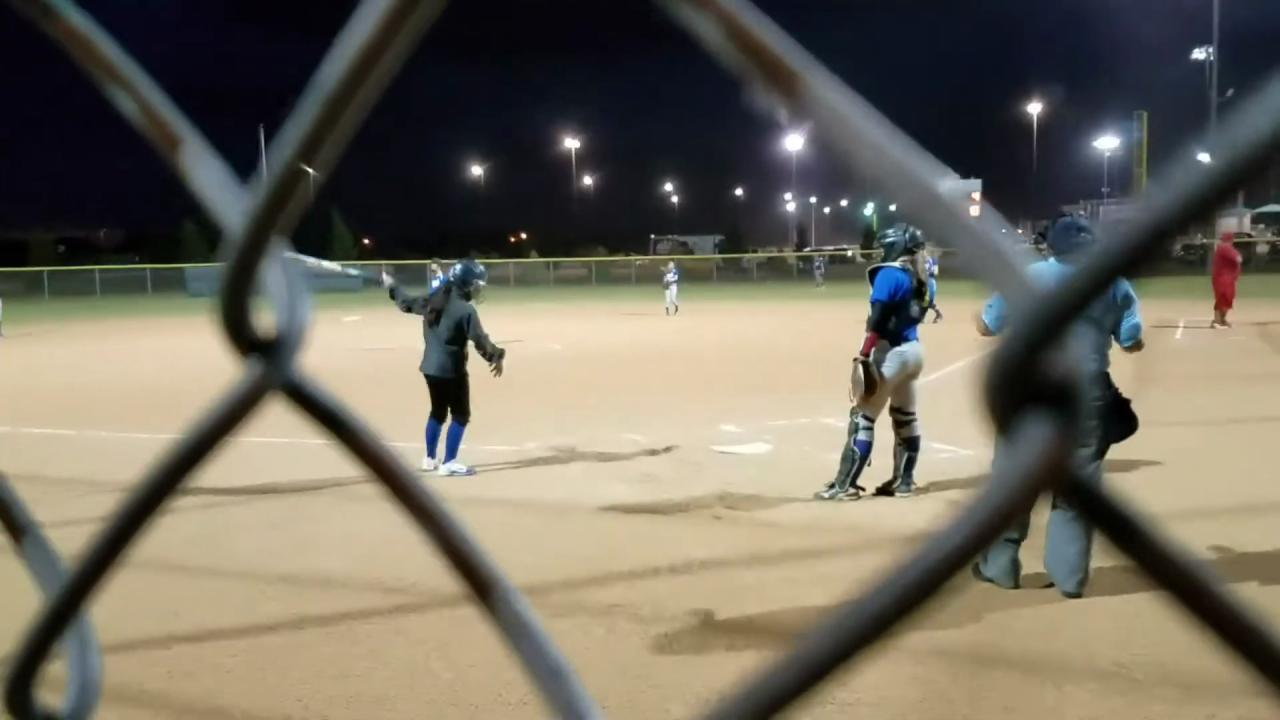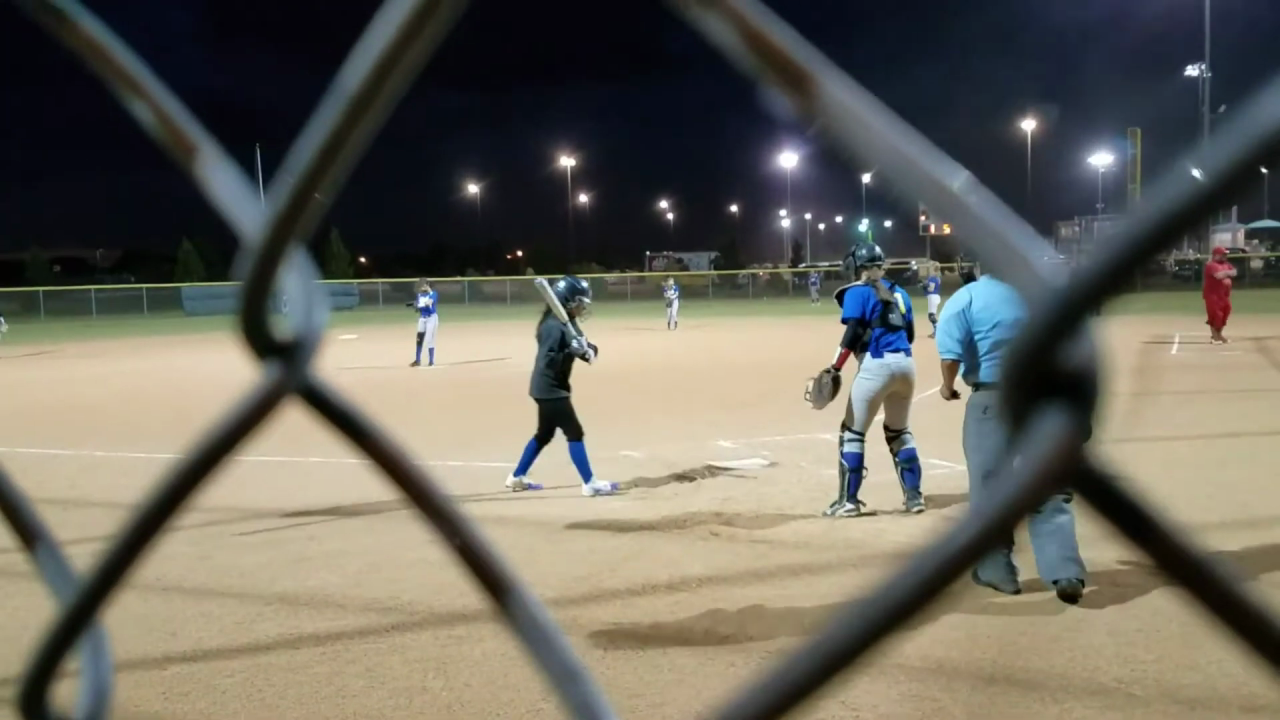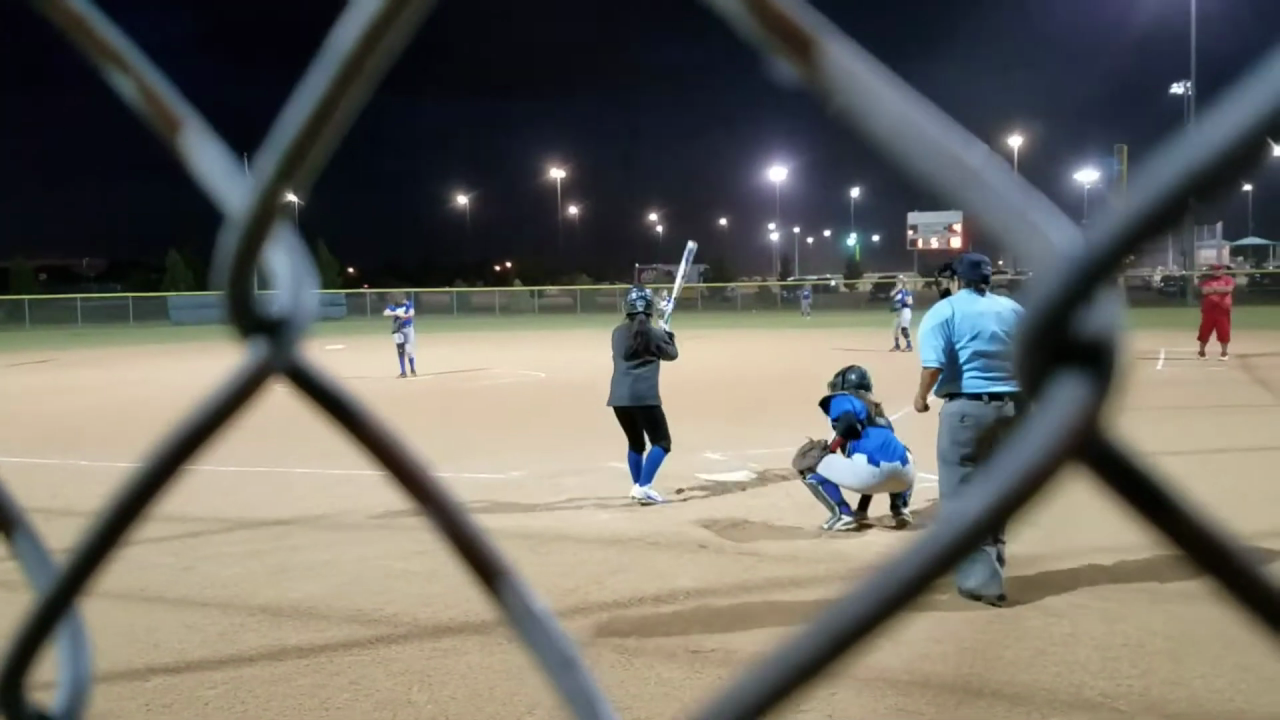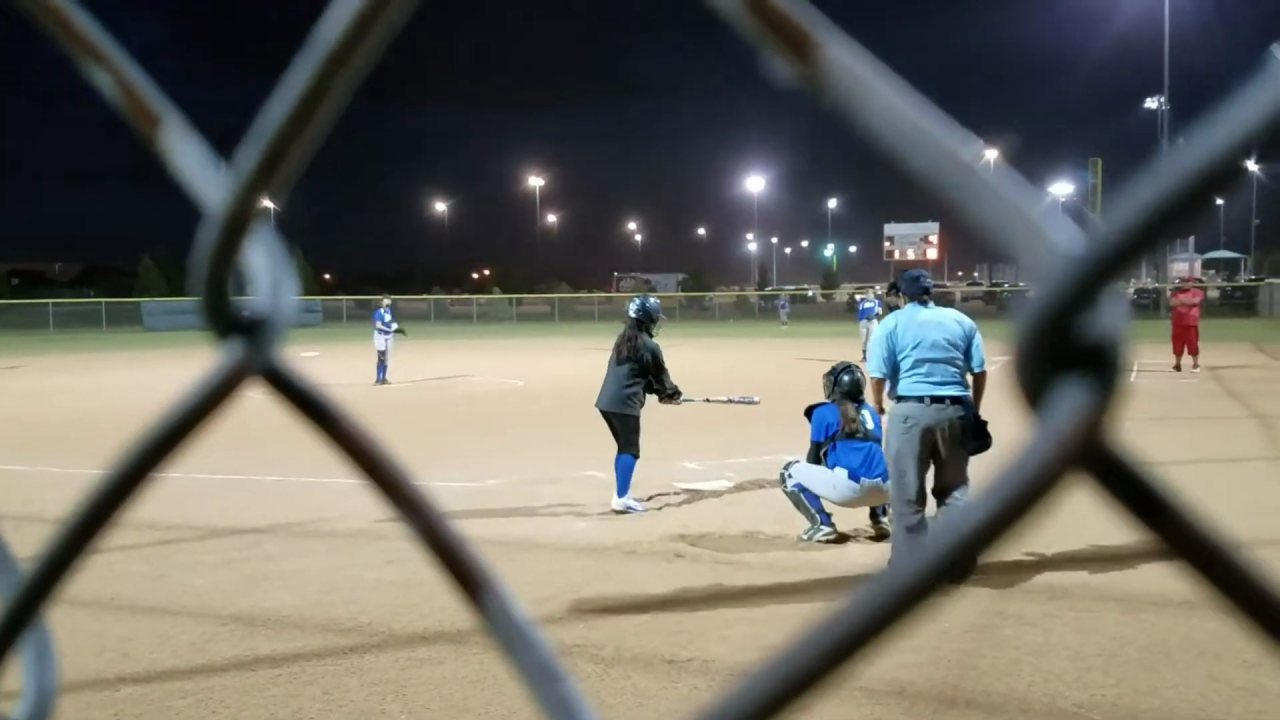
dt=1s
person 1, frame 1
left shoulder: (1027, 277)
right shoulder: (1115, 284)
left elbow: (987, 326)
right elbow: (1133, 342)
left wrist: (982, 320)
right hip: (1089, 394)
left ankle: (999, 566)
right ankle: (1070, 576)
person 1, frame 2
left shoulder: (965, 299)
left elbow: (950, 354)
left wrist: (948, 386)
left hip: (992, 400)
left knee: (989, 484)
right knee: (1050, 491)
left ankle: (997, 571)
right ankle: (1066, 573)
person 1, frame 3
left shoulder: (944, 310)
right shoulder: (1015, 310)
left elbow: (933, 365)
left wrist: (921, 396)
right wrist: (1022, 403)
left hip: (966, 409)
right hip: (1010, 408)
left knee: (961, 495)
left ankle: (981, 580)
right ankle: (991, 568)
person 1, frame 4
left shoulder: (892, 323)
right shoulder: (961, 320)
left elbow: (878, 375)
right elbow: (980, 372)
left wrist: (877, 402)
right wrist: (974, 411)
left hip: (911, 412)
right hip: (954, 411)
left knee: (907, 494)
right knee: (953, 489)
left ankle: (910, 565)
person 2, frame 1
left shoulder: (888, 274)
right shoulder: (921, 280)
left elbow: (878, 318)
right elbow: (914, 315)
left wrist: (863, 354)
left hip: (891, 353)
right hip: (913, 351)
left knee: (863, 417)
right knee: (906, 417)
left ankle: (845, 484)
right ankle: (903, 481)
person 2, frame 2
left shoulder: (856, 291)
right shoulder: (898, 292)
left elbow: (853, 332)
right elbow: (909, 334)
left wrist: (835, 367)
left hip: (877, 366)
right hip: (905, 364)
left knee: (852, 432)
right knee: (899, 431)
left ankle: (848, 500)
right ankle: (914, 496)
person 2, frame 3
left shoulder: (841, 400)
right shoulder: (876, 410)
left elbow: (848, 423)
left wrist: (830, 448)
right wrist: (862, 507)
left hip: (869, 470)
left knee: (807, 464)
left ankle: (843, 515)
right ankle: (900, 509)
person 2, frame 4
left shoulder: (823, 412)
right shoulder: (871, 412)
left elbow: (813, 459)
left hip: (848, 488)
right hip: (882, 489)
left knee: (790, 472)
left ankle: (823, 525)
right ankle: (880, 520)
person 3, frame 1
left shoulder: (434, 300)
right shoulder: (466, 310)
left elbow: (407, 302)
right elbow: (481, 342)
left wrist: (392, 286)
right wrist: (497, 357)
left hip: (432, 366)
right hip: (451, 369)
left knee: (438, 413)
right knee: (461, 415)
left ankle: (430, 458)
right ankle: (448, 462)
person 3, frame 2
left shoulder: (568, 325)
right shoulder: (554, 327)
left elbow: (582, 347)
right elbow: (548, 362)
left wrist: (588, 350)
right wrist: (572, 352)
left hip: (551, 388)
right hip: (550, 389)
left knee: (544, 433)
right knee: (574, 432)
left ankle: (517, 477)
right ankle: (590, 483)
person 3, frame 3
left shoulder: (618, 332)
right shoulder: (655, 334)
right elbow: (672, 354)
right wrist: (668, 335)
left hip: (619, 398)
right hip: (644, 398)
left knee: (635, 442)
right knee: (661, 442)
left ankle: (638, 486)
right ankle: (643, 487)
person 3, frame 4
left shoulder: (623, 339)
right shoulder: (649, 346)
right elbow: (660, 375)
left wrist: (658, 392)
right wrist: (672, 393)
left hip: (606, 401)
right hip: (624, 403)
left knee: (623, 447)
right knee: (630, 450)
left ankle: (622, 494)
right ankle: (621, 499)
